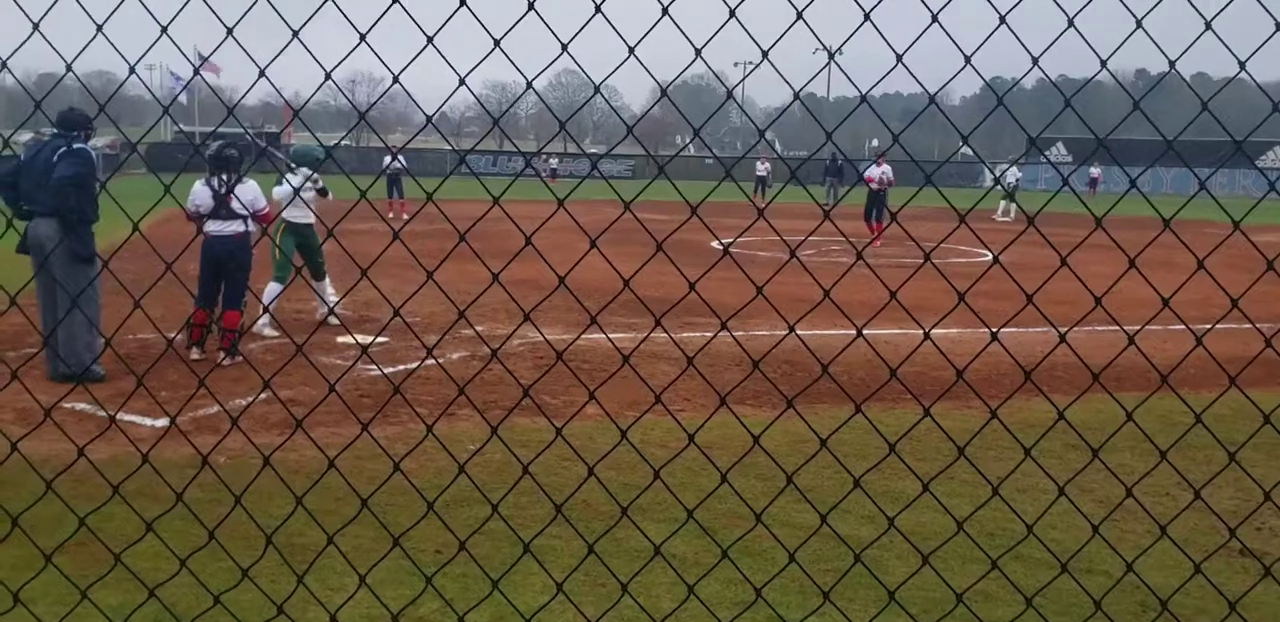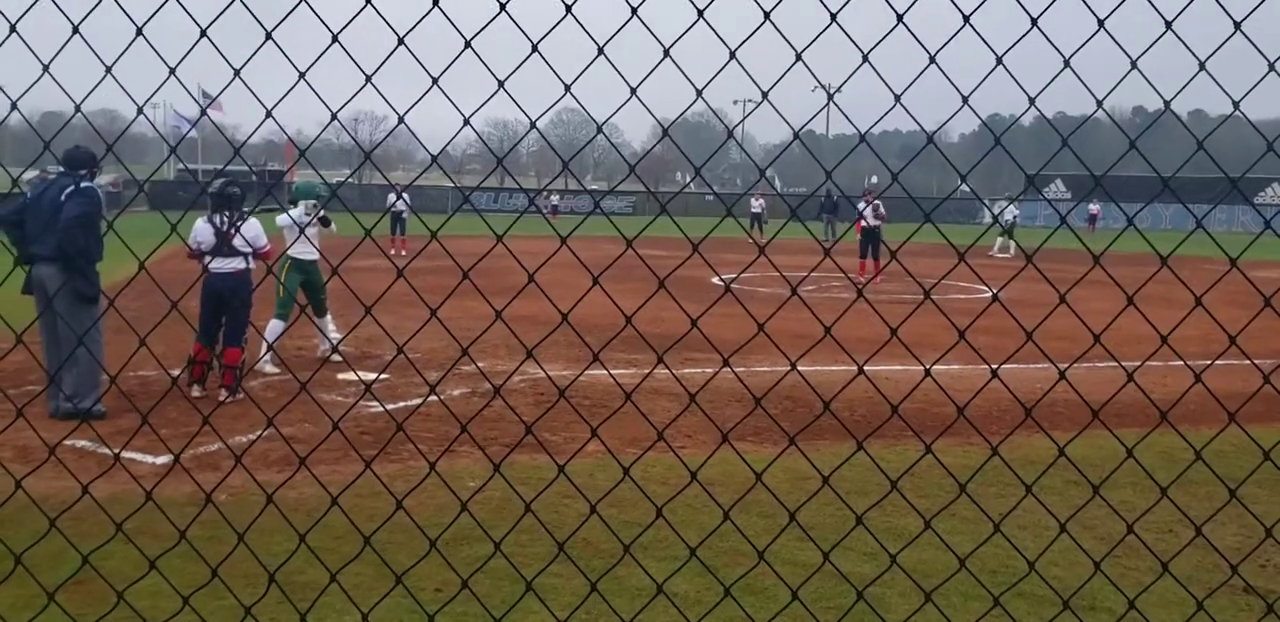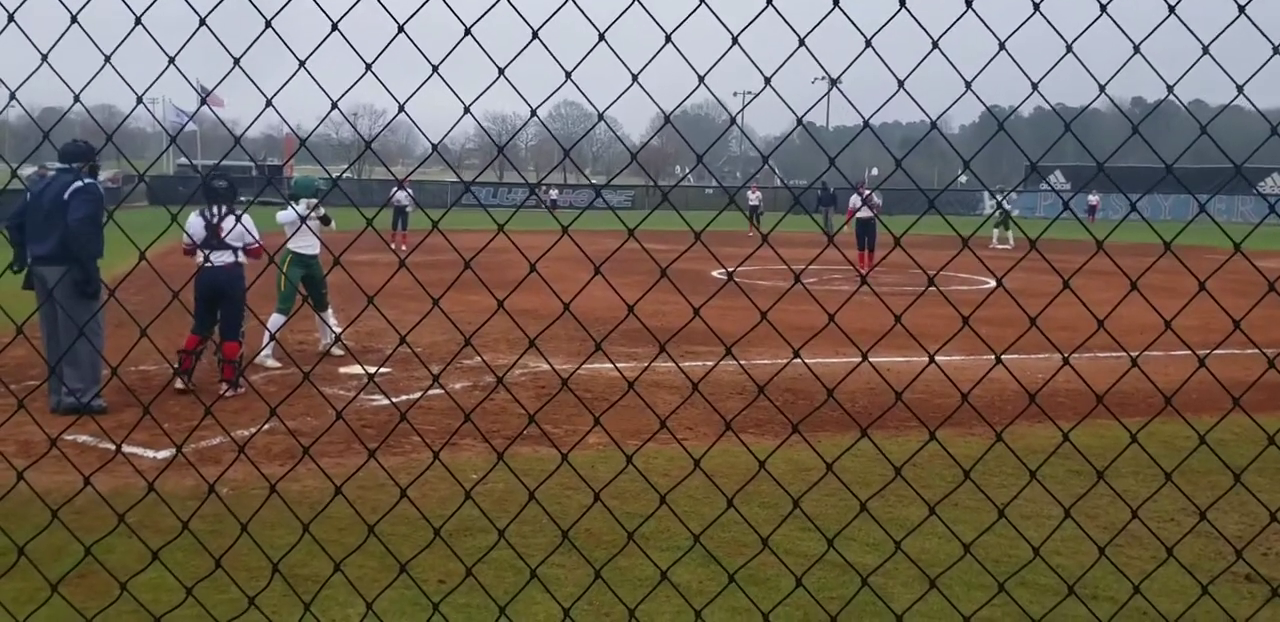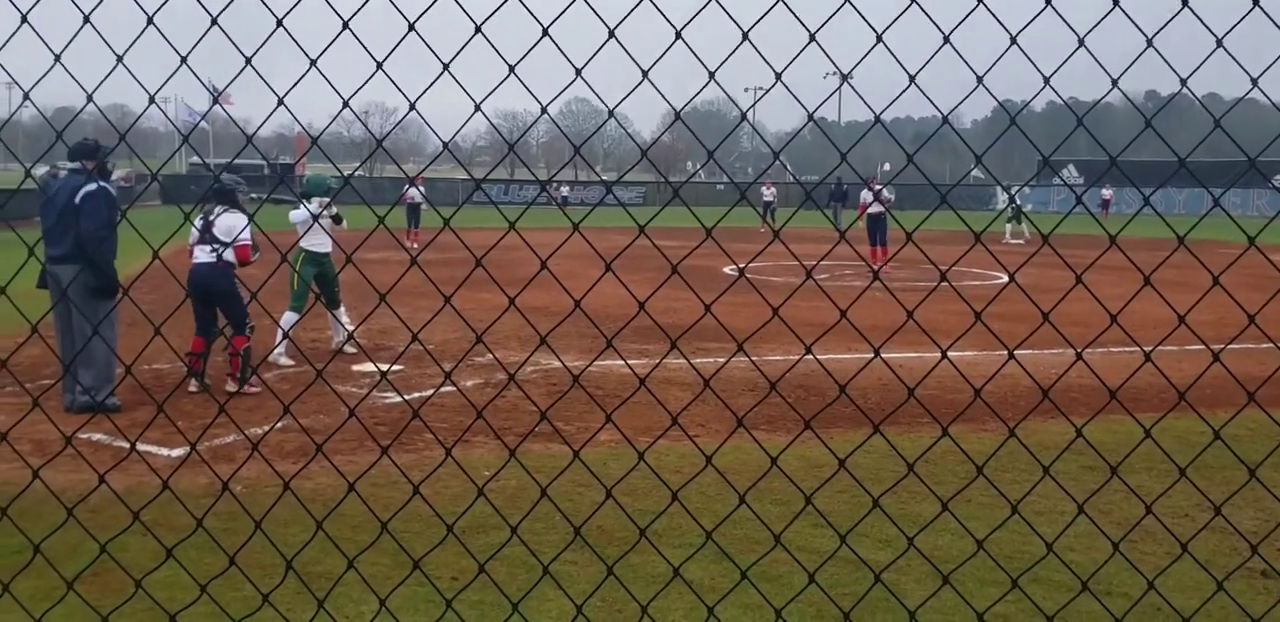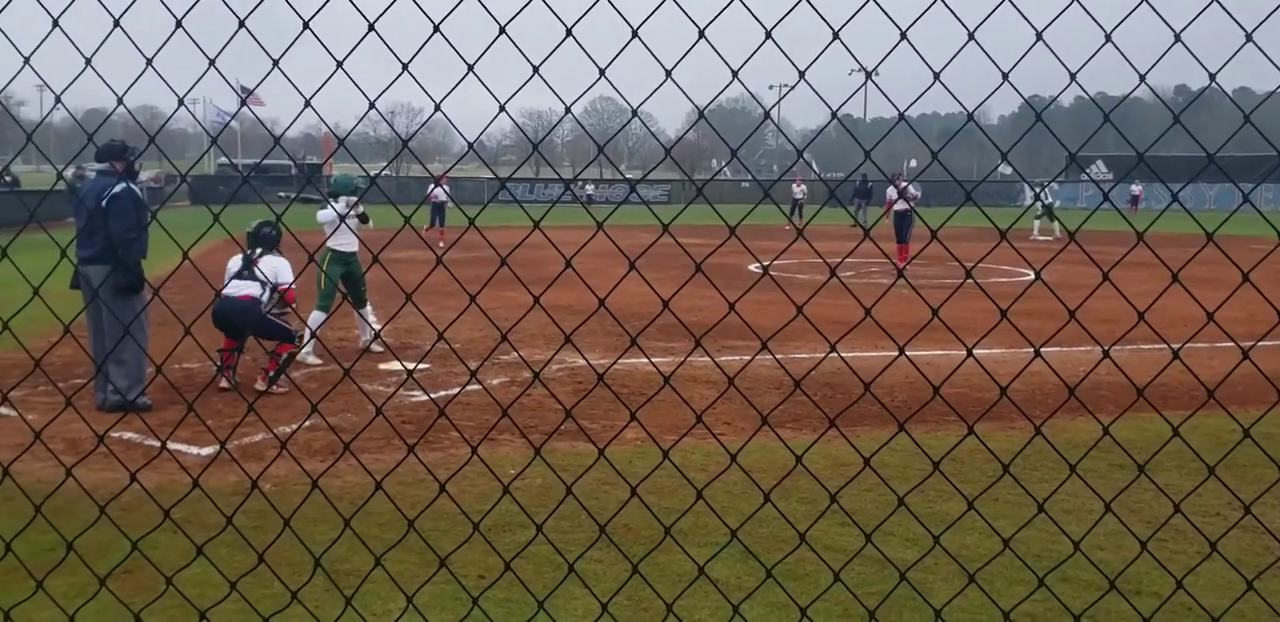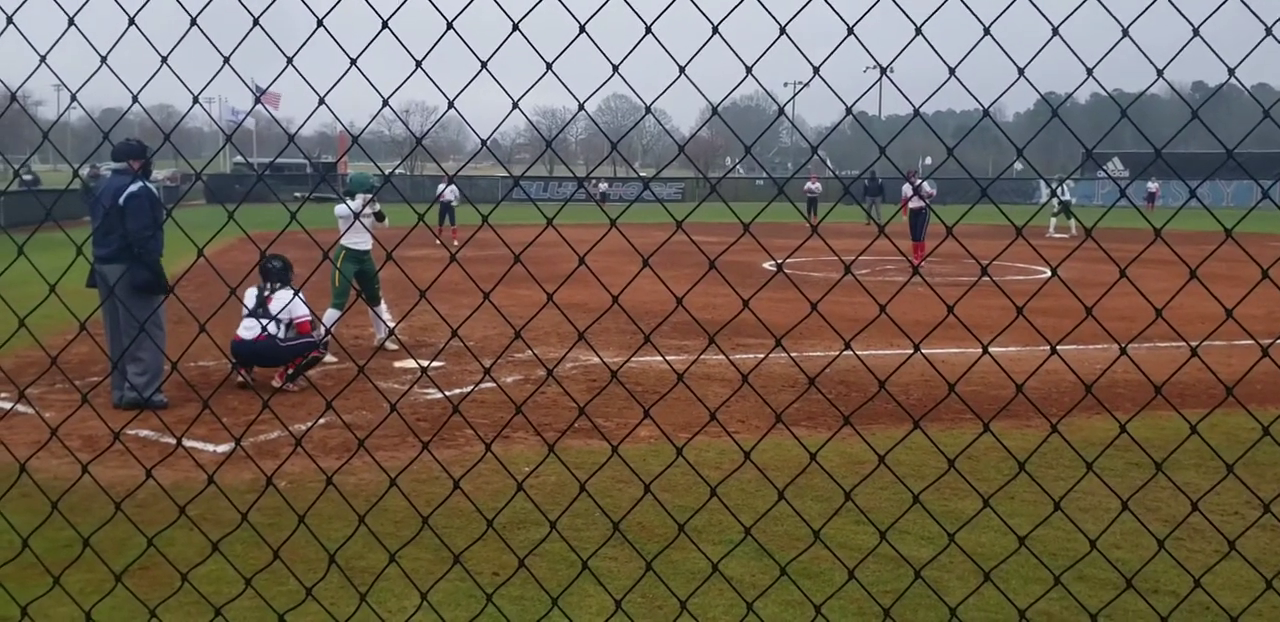
dt=0.4s
person 1, frame 1
left shoulder: (34, 151)
right shoulder: (78, 152)
right elbow: (62, 184)
right wrist: (73, 219)
left hip: (37, 230)
right hip: (64, 232)
left knee: (49, 300)
right knee: (81, 298)
left ankle: (56, 363)
right ankle: (79, 364)
person 1, frame 2
left shoulder: (40, 190)
right shoulder: (84, 191)
right elbow: (70, 225)
left wrist: (24, 250)
right wrist: (78, 261)
left hip: (40, 272)
right hip: (69, 274)
left knee: (53, 338)
right knee: (83, 337)
left ankle: (57, 400)
right ankle: (80, 401)
person 1, frame 3
left shoulder: (40, 187)
right shoulder: (85, 187)
left elbow: (15, 224)
right elbow: (79, 229)
left wrist: (22, 255)
right wrist: (88, 268)
left hip: (41, 268)
right hip: (69, 269)
left knee: (54, 334)
right knee: (84, 333)
left ankle: (58, 395)
right ankle: (81, 396)
person 1, frame 4
left shoulder: (56, 188)
right shoulder: (95, 189)
left elbow: (47, 228)
right elbow: (95, 236)
left wrist: (57, 259)
right wrist: (108, 273)
left hip: (56, 267)
right hip: (83, 269)
left knee: (68, 334)
right knee: (97, 332)
left ankle: (72, 393)
right ankle: (94, 395)
person 1, frame 5
left shoulder: (88, 188)
right shoulder: (122, 190)
left elbow: (87, 230)
right elbow: (124, 237)
left wrist: (89, 261)
right wrist: (135, 272)
left hip: (88, 268)
right hip: (114, 270)
left knee: (101, 334)
right knee: (129, 332)
left ankle: (105, 393)
right ankle: (125, 394)
person 1, frame 6
left shoulder: (103, 188)
right shoulder: (138, 189)
left elbow: (101, 230)
right elbow: (143, 238)
left wrist: (105, 262)
right wrist: (158, 273)
left hip: (105, 267)
right hip: (131, 269)
left knee: (118, 333)
right knee: (147, 331)
left ankle: (121, 391)
right ankle: (141, 392)
person 2, frame 1
left shoulder: (200, 187)
right shoulder: (249, 186)
left elbow: (191, 215)
right elbow: (264, 217)
left hip: (211, 244)
right hip: (239, 245)
left knee: (205, 296)
right knee: (234, 298)
left ankle: (195, 346)
right ankle: (227, 351)
person 2, frame 2
left shoulder: (202, 224)
right shoulder: (251, 224)
left elbow: (193, 253)
right elbow: (265, 255)
left hip: (212, 282)
right hip: (239, 282)
left knee: (206, 333)
right knee: (235, 336)
left ankle: (196, 384)
right ankle: (228, 388)
person 2, frame 3
left shoulder: (195, 217)
right shoulder: (240, 218)
left elbow: (187, 250)
right elbow: (256, 253)
left hip: (204, 275)
right hip: (231, 276)
left knee: (201, 325)
right knee: (232, 330)
left ankle: (183, 376)
right ankle: (229, 383)
person 2, frame 4
left shoulder: (201, 218)
right shoulder: (237, 217)
left elbow: (192, 250)
right elbow: (244, 256)
right wrist: (244, 257)
left hip: (196, 274)
right hip: (219, 274)
left knee: (204, 327)
right knee: (242, 326)
left ankle: (195, 379)
right ankle: (238, 380)
person 2, frame 5
left shoulder: (236, 259)
right shoulder: (279, 262)
right elbow: (289, 298)
right wrist: (277, 305)
left hip: (220, 309)
right hip: (247, 309)
left knee: (236, 332)
right knee: (293, 337)
left ankle: (225, 374)
right ankle: (267, 380)
person 2, frame 6
left shoulder: (250, 291)
right shoulder: (292, 294)
right elbow: (305, 330)
left hip: (238, 349)
right hip: (267, 351)
right knee: (320, 341)
left ankle: (243, 371)
right ankle: (285, 378)
person 3, frame 1
left shoulder: (313, 179)
right shoulder: (287, 179)
left elbow: (327, 197)
right elbow: (276, 195)
left wrist: (316, 182)
right wrist: (300, 179)
left hip: (308, 230)
right hip: (287, 229)
left knee: (320, 272)
right knee: (281, 276)
left ankle: (325, 311)
right ankle: (262, 323)
person 3, frame 2
left shoulder: (314, 215)
right shoulder: (291, 215)
left elbow: (331, 228)
right elbow: (279, 222)
left wrist: (318, 212)
right wrist: (301, 209)
left hip: (312, 267)
right hip: (292, 266)
left knee: (321, 309)
right knee: (282, 312)
left ankle: (326, 348)
right ankle: (264, 360)
person 3, frame 3
left shoulder: (314, 209)
right shoulder: (291, 209)
left elbow: (330, 225)
right elbow: (280, 219)
left wrist: (319, 211)
right wrist: (303, 207)
left hip: (313, 261)
right hip: (293, 260)
left knee: (322, 303)
right knee: (284, 307)
left ankle: (327, 342)
right ankle: (264, 354)
person 3, frame 4
left shoulder: (326, 208)
right shoulder: (303, 207)
left elbow: (342, 225)
right elbow: (293, 218)
left wrist: (332, 210)
right wrist: (315, 206)
left hip: (325, 259)
right hip: (306, 258)
left knee: (335, 301)
right knee: (297, 305)
left ankle: (340, 340)
right ankle: (278, 352)
person 3, frame 5
left shoulder: (352, 208)
right shoulder: (331, 208)
left elbow: (368, 224)
right elbow: (321, 218)
left wrist: (358, 209)
right wrist: (342, 205)
left hip: (352, 258)
right hip: (333, 258)
left knee: (361, 300)
right knee: (324, 304)
left ankle: (367, 339)
right ankle: (305, 351)
person 3, frame 6
left shoulder: (368, 207)
right shoulder: (346, 205)
left elbow: (384, 223)
right elbow: (338, 212)
left wrist: (375, 207)
right wrist: (359, 202)
left hip: (366, 256)
right hip: (346, 256)
left knee: (375, 298)
right knee: (338, 302)
left ankle: (382, 337)
